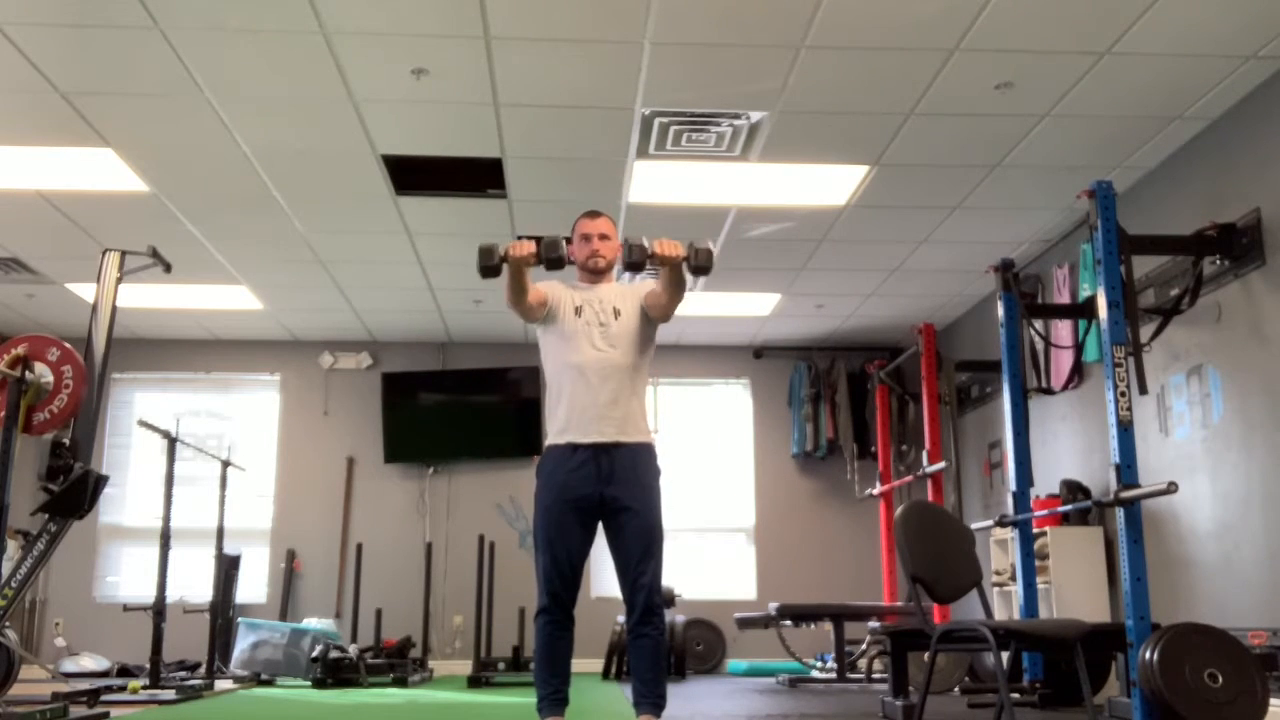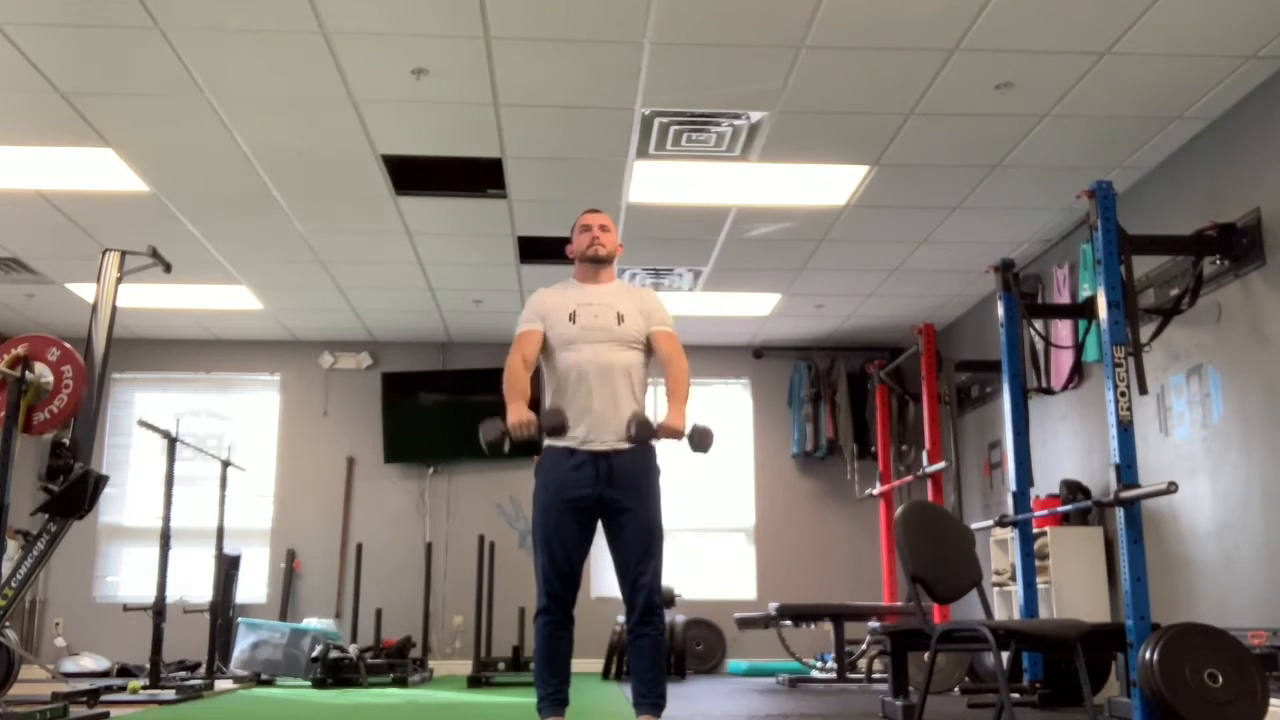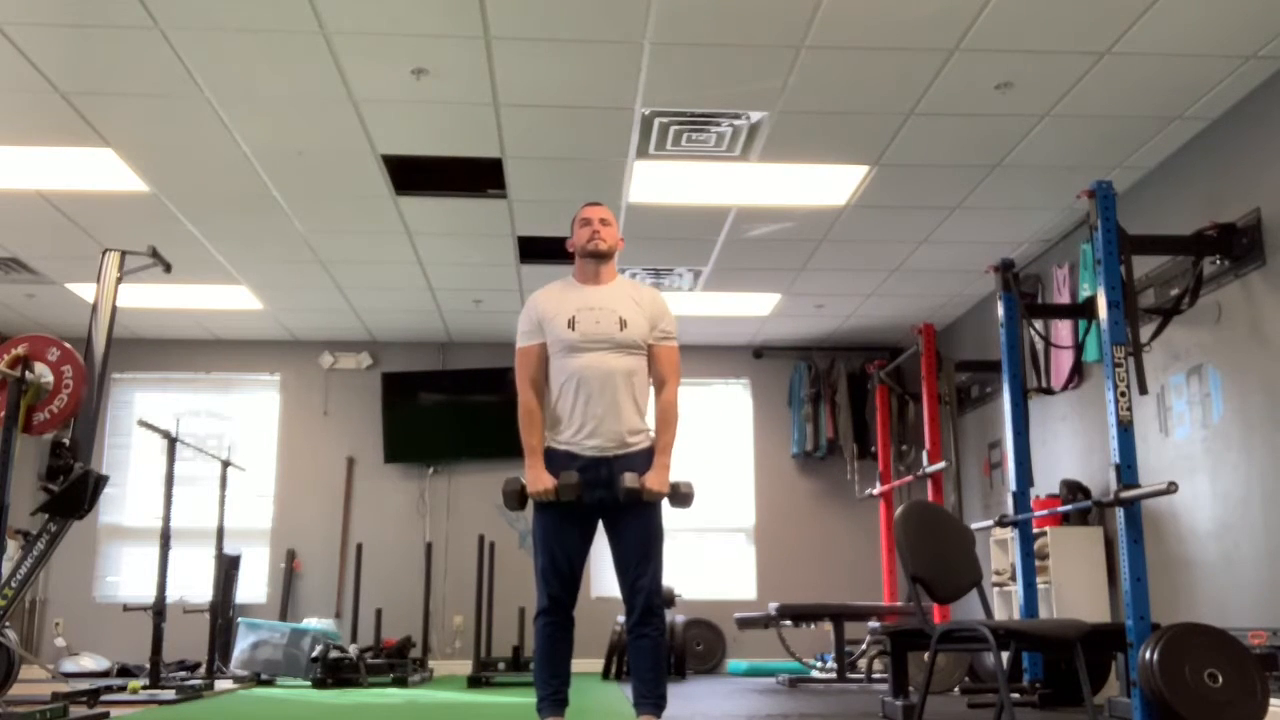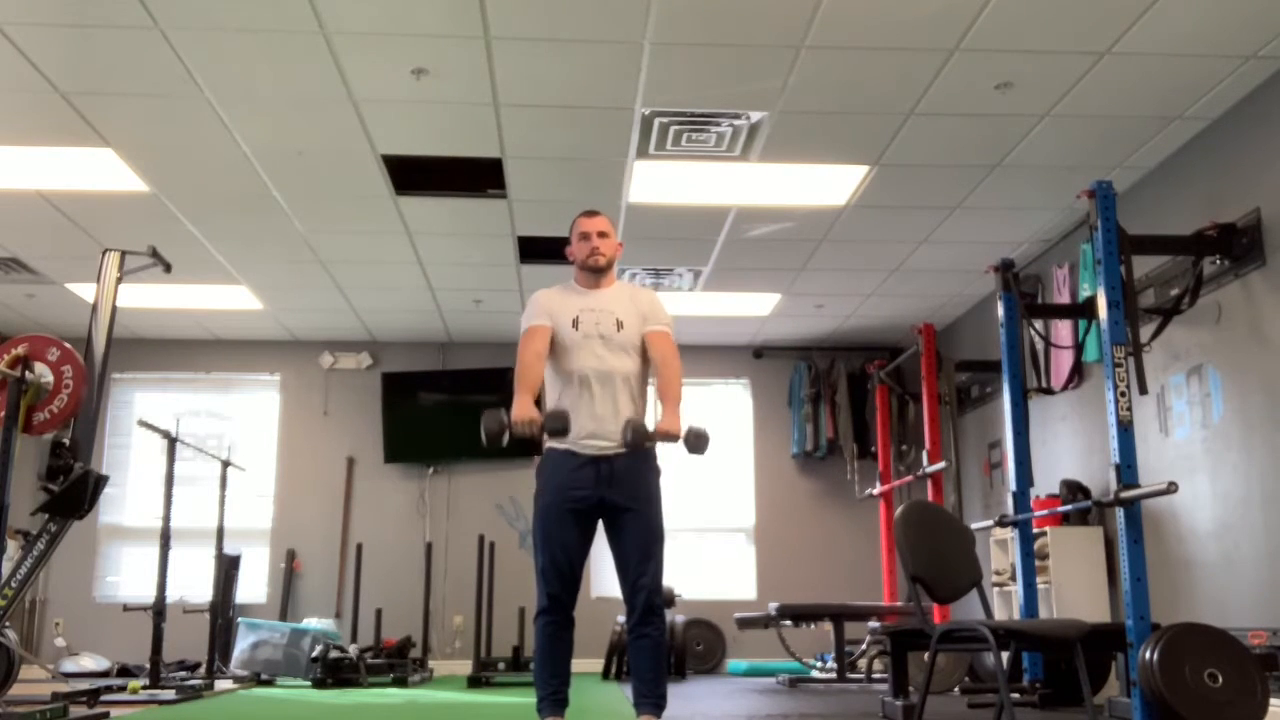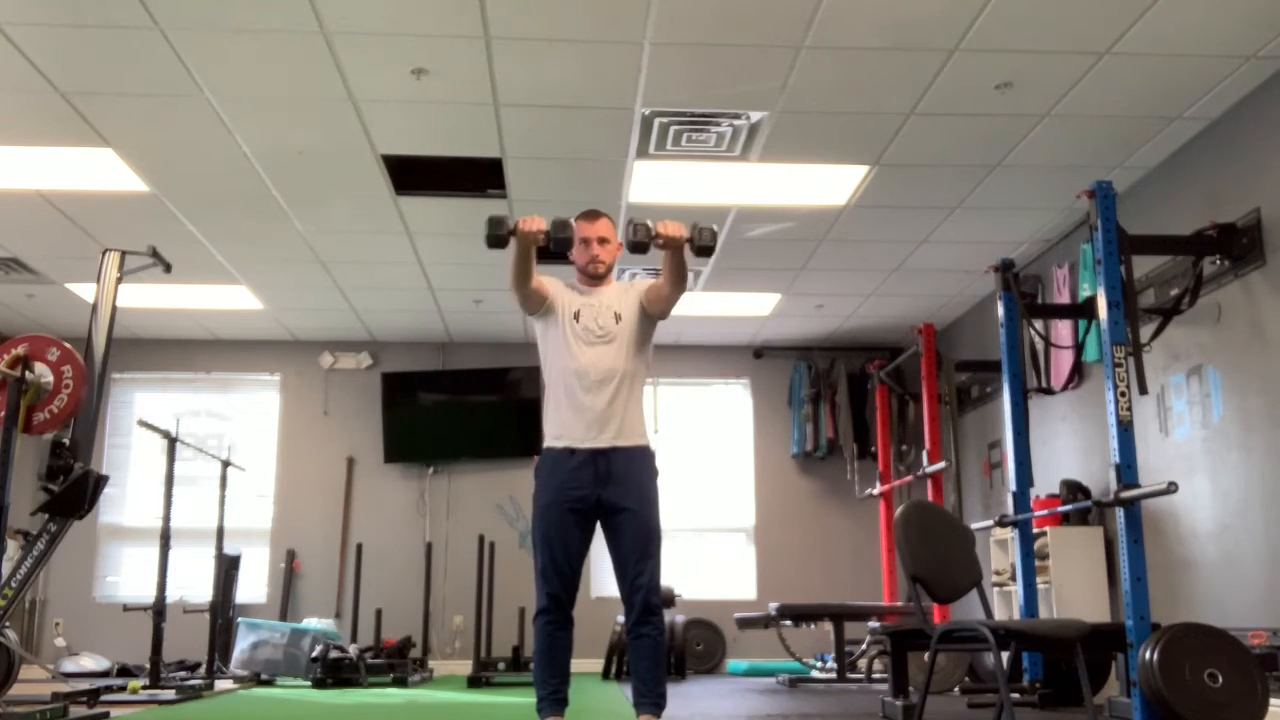
dt=0.4s
person 1, frame 1
left shoulder: (639, 297)
right shoulder: (554, 298)
left elbow: (670, 297)
right elbow: (520, 299)
left wrist: (672, 264)
right wrist: (518, 264)
left hip: (631, 457)
right hip: (565, 458)
left knee: (645, 596)
right knee: (556, 597)
person 1, frame 2
left shoulder: (643, 301)
right shoulder: (546, 301)
left elbow: (674, 359)
right elbow: (520, 360)
left wrist: (676, 407)
right wrist: (517, 406)
left hip: (631, 460)
right hip: (564, 460)
left knee: (644, 596)
right knee: (555, 597)
person 1, frame 3
left shoulder: (648, 302)
right shoulder: (543, 303)
left elbow: (667, 388)
right elbow: (528, 390)
left wrist: (660, 464)
right wrist: (535, 464)
left hip: (632, 464)
right hip: (564, 465)
left knee: (644, 600)
right knee: (555, 600)
person 1, frame 4
left shoulder: (643, 302)
right shoulder: (546, 302)
left elbow: (665, 361)
right elbow: (532, 355)
left wrist: (671, 412)
right wrist: (522, 401)
left hip: (632, 463)
right hip: (565, 464)
left knee: (645, 597)
right knee: (555, 598)
person 1, frame 5
left shoulder: (638, 296)
right shoulder: (551, 296)
left elbow: (672, 289)
right elbow: (522, 283)
left wrist: (675, 252)
right wrist: (525, 247)
left hip: (629, 461)
right hip: (563, 462)
left knee: (643, 596)
right knee: (554, 598)
